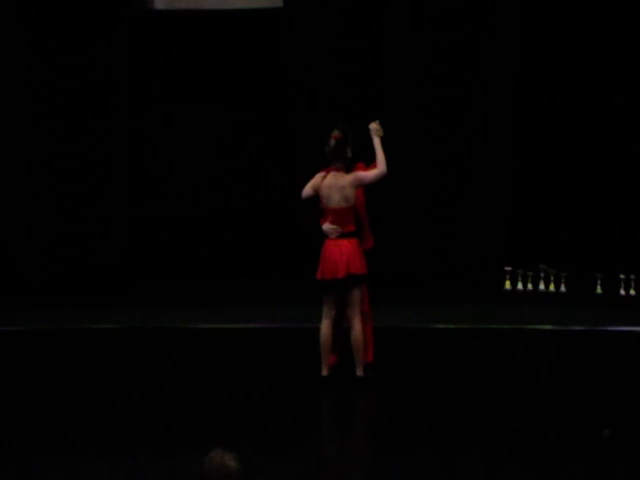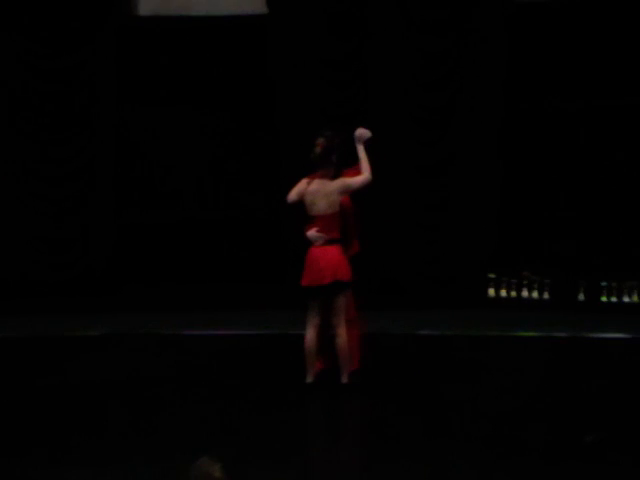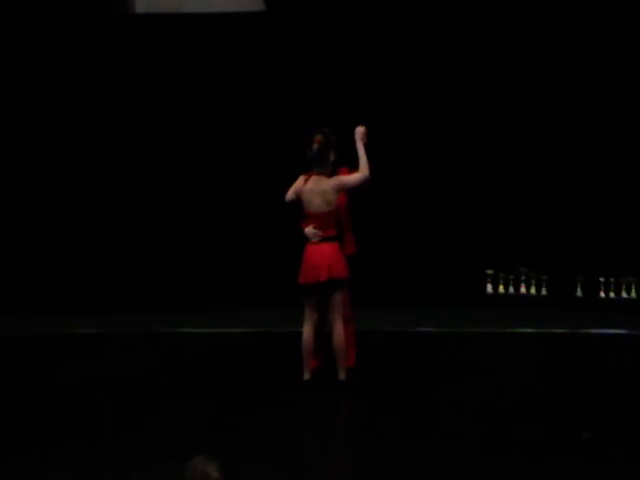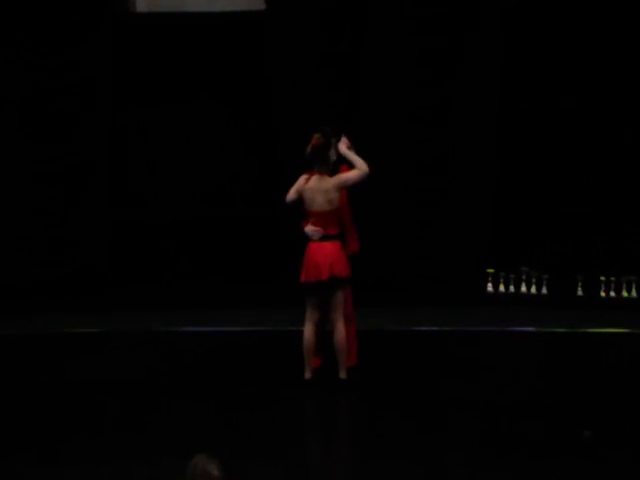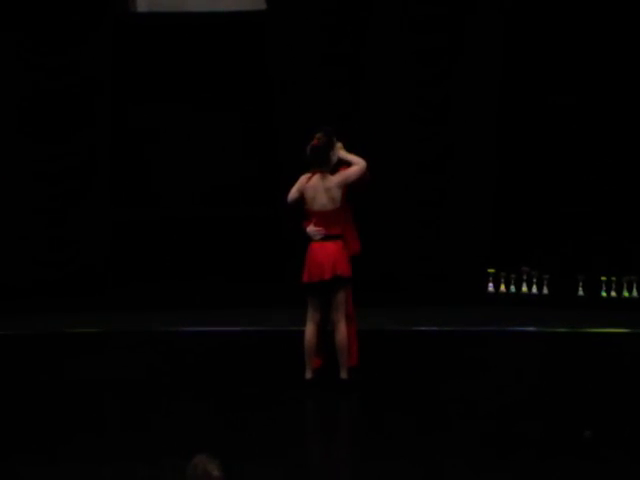
dt=0.5s
person 1, frame 1
left shoulder: (320, 179)
right shoulder: (353, 179)
left elbow: (303, 198)
right elbow: (382, 169)
right wrist: (375, 138)
left hip: (329, 251)
right hip: (351, 250)
left knee: (328, 315)
right knee: (355, 316)
left ankle: (325, 370)
right ankle: (359, 371)
person 1, frame 2
left shoulder: (304, 185)
right shoulder: (338, 186)
left elbow: (288, 204)
right elbow: (367, 176)
right wrist: (359, 145)
left hip: (314, 257)
right hip: (336, 256)
left knee: (313, 322)
right knee: (340, 323)
left ankle: (310, 377)
right ankle: (344, 378)
person 1, frame 3
left shoulder: (301, 182)
right shoulder: (334, 184)
left elbow: (286, 203)
right elbow: (365, 174)
right wrist: (359, 142)
left hip: (311, 254)
right hip: (332, 253)
left knee: (309, 320)
right knee: (336, 320)
left ankle: (307, 373)
right ankle: (341, 374)
person 1, frame 4
left shoulder: (303, 181)
right shoulder: (336, 182)
left elbow: (287, 203)
right elbow: (365, 169)
right wrist: (346, 151)
left hip: (313, 253)
right hip: (334, 252)
left knee: (311, 318)
right knee: (338, 319)
left ankle: (308, 372)
right ankle: (342, 373)
person 1, frame 5
left shoulder: (305, 180)
right shoulder: (338, 180)
left elbow: (288, 204)
right elbow: (362, 164)
right wrist: (342, 153)
left hip: (315, 252)
right hip: (337, 252)
left knee: (312, 318)
right knee: (339, 318)
left ankle: (309, 372)
right ankle: (343, 373)
person 2, frame 1
left shoulder: (358, 169)
right wrist: (323, 225)
left hip: (357, 244)
left knee: (361, 302)
left ankle: (366, 357)
right ankle: (333, 353)
person 2, frame 2
left shoulder: (345, 177)
right wrist: (307, 232)
left hip: (344, 251)
left knee: (347, 309)
left ankle: (351, 363)
right ankle: (321, 360)
person 2, frame 3
left shoulder: (342, 173)
right wrist: (305, 228)
left hip: (339, 247)
left knee: (343, 306)
left ankle: (347, 359)
right ankle: (315, 357)
person 2, frame 4
left shoulder: (343, 172)
right wrist: (305, 227)
left hip: (341, 246)
left knee: (344, 305)
left ankle: (348, 359)
right ankle: (316, 357)
person 2, frame 5
left shoulder: (343, 172)
left elbow: (364, 179)
left wrist: (344, 156)
right wrist: (307, 227)
left hip: (342, 246)
left knee: (344, 305)
left ankle: (350, 360)
right ankle: (317, 358)
